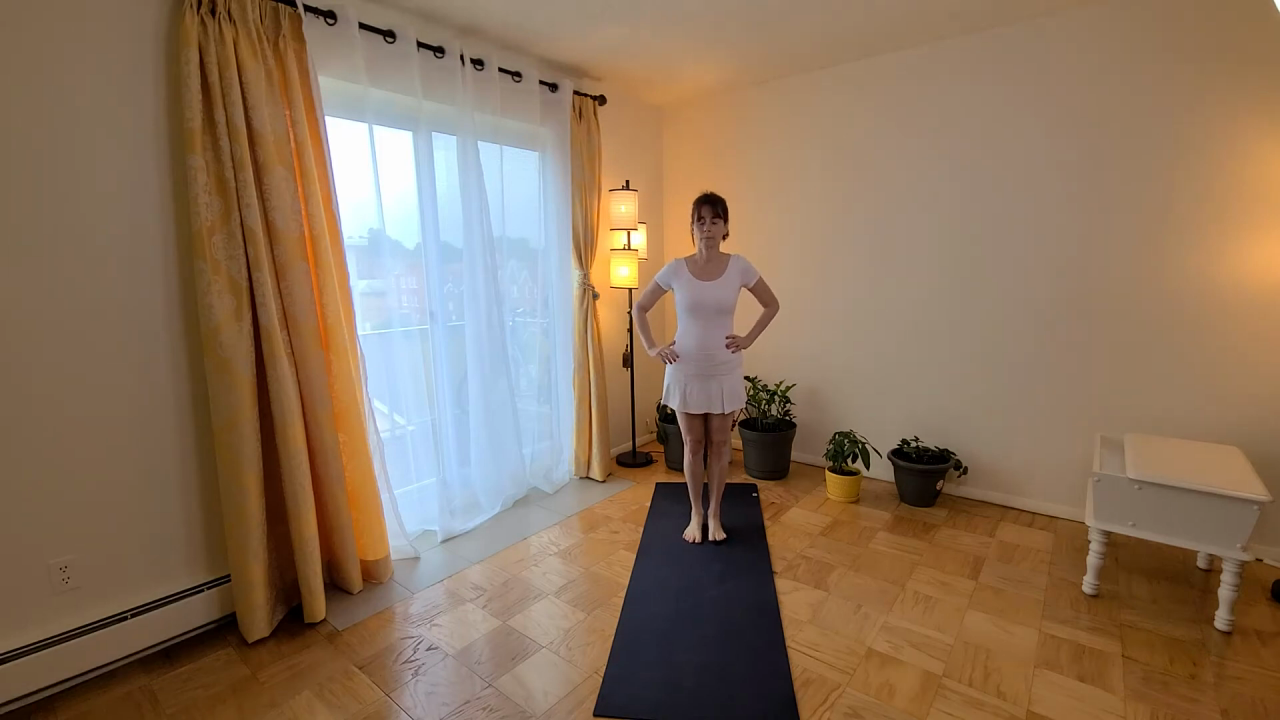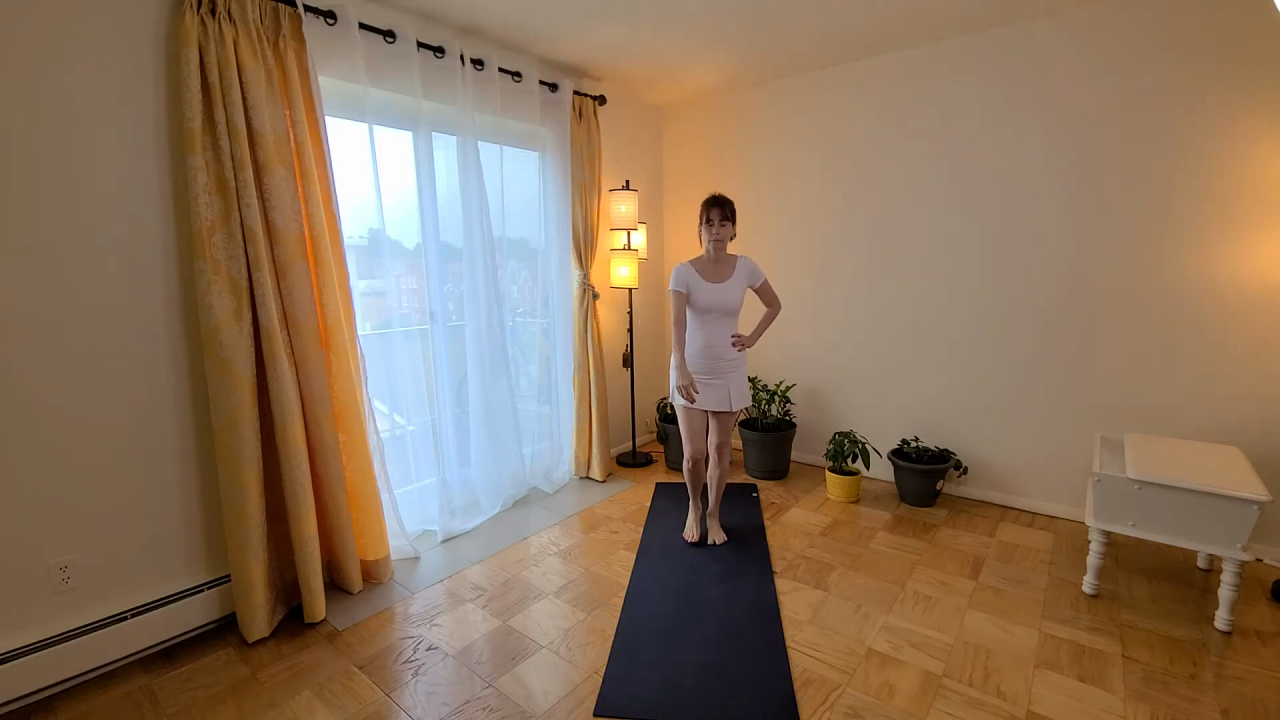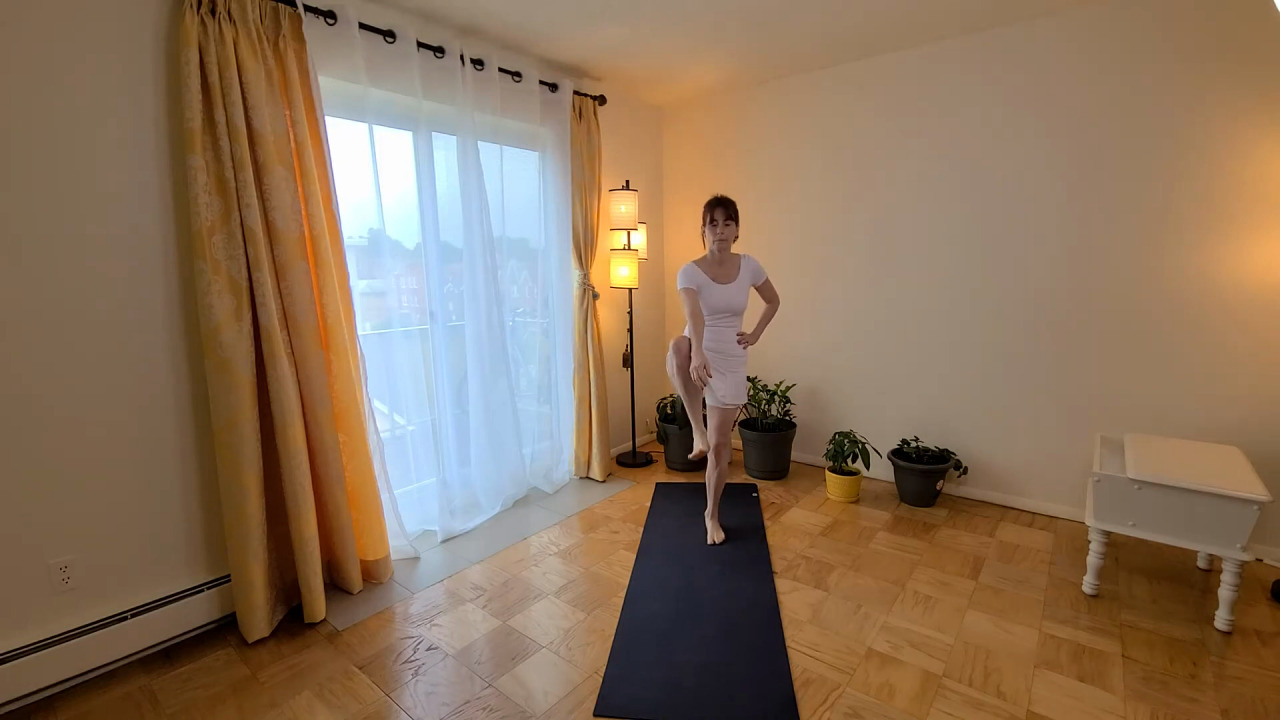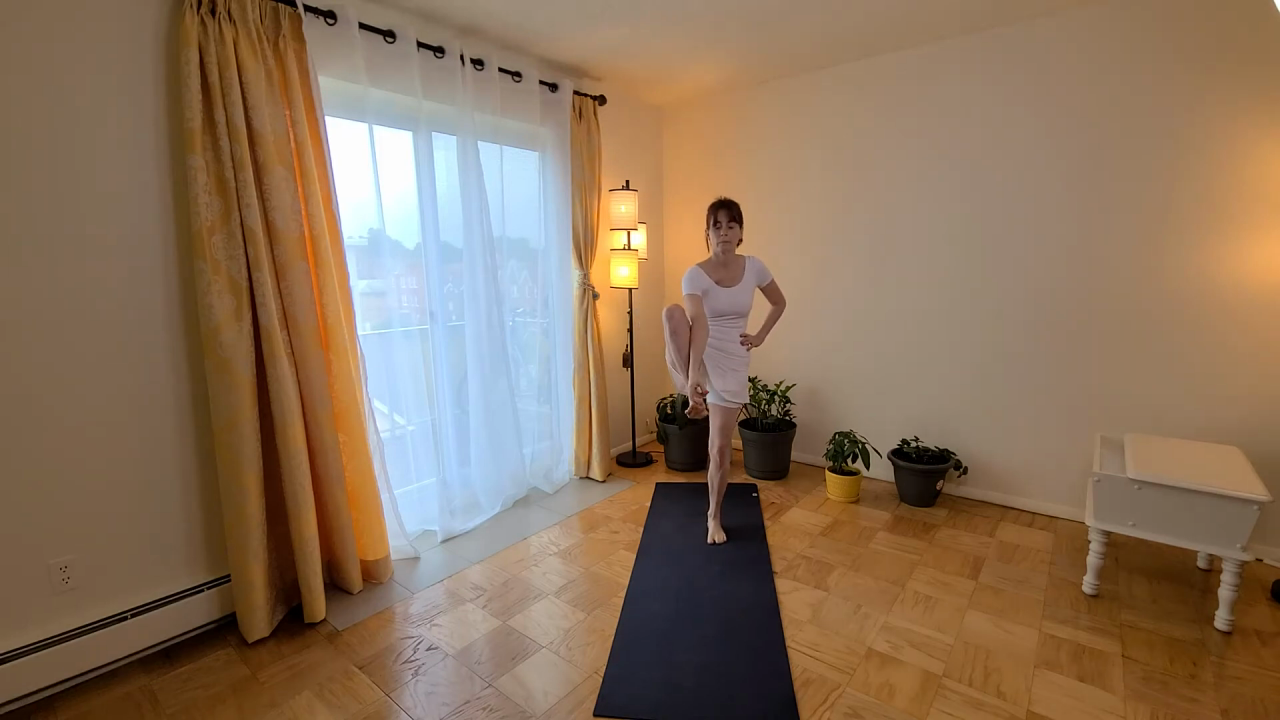
dt=0.5s
person 1, frame 1
left shoulder: (739, 267)
right shoulder: (675, 270)
left elbow: (772, 305)
right elbow: (640, 309)
left wrist: (749, 339)
right wrist: (652, 347)
left hip: (724, 372)
right hip: (685, 371)
left knee: (718, 445)
right knee: (693, 446)
left ankle: (714, 514)
right ankle: (695, 514)
person 1, frame 2
left shoulder: (745, 268)
right shoulder: (683, 272)
left elbow: (774, 305)
right elbow: (677, 323)
left wrist: (752, 338)
right wrist: (681, 370)
left hip: (729, 372)
right hip: (692, 371)
left knee: (720, 447)
right knee: (694, 453)
left ankle: (714, 515)
right ankle: (694, 510)
person 1, frame 3
left shoulder: (748, 266)
right shoulder: (690, 272)
left elbow: (773, 301)
right elbow: (694, 315)
left wrist: (755, 335)
right wrist: (698, 353)
left hip: (729, 365)
right hip: (695, 359)
left knee: (720, 445)
right knee: (680, 343)
left ankle: (712, 515)
right ankle: (697, 429)
person 1, frame 4
left shoulder: (754, 267)
right shoulder: (695, 275)
left elbow: (779, 302)
right elbow: (699, 325)
left wrist: (760, 337)
right wrist: (694, 374)
left hip: (731, 364)
right hip: (694, 357)
left knee: (720, 448)
right knee: (673, 313)
left ankle: (714, 516)
right ankle: (694, 393)
